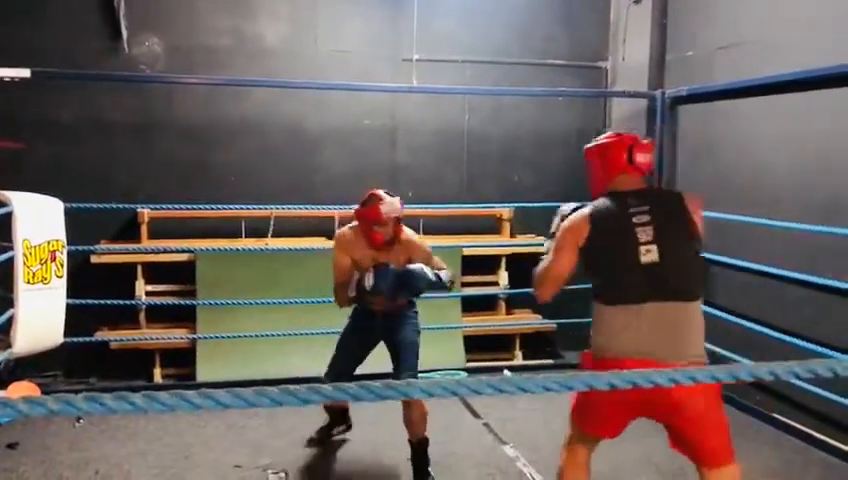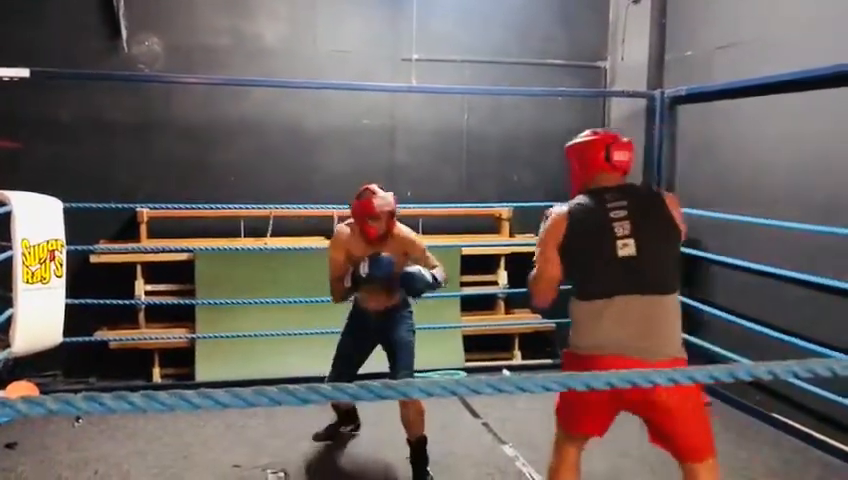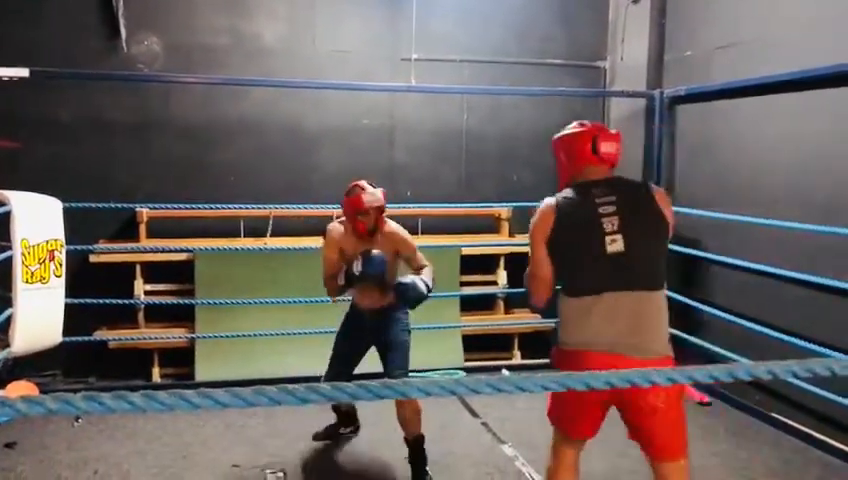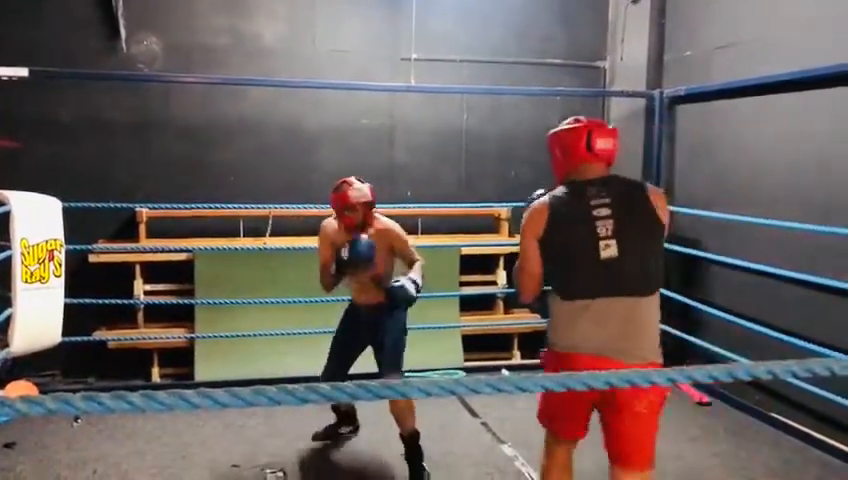
dt=0.1s
person 1, frame 1
left shoulder: (582, 222)
right shoulder: (688, 209)
left elbow: (543, 291)
left wrist: (559, 234)
left hip: (615, 365)
right hip: (682, 369)
left knee: (578, 447)
person 1, frame 2
left shoulder: (563, 219)
right shoulder: (667, 205)
left elbow: (541, 298)
left hip: (594, 362)
right hip: (660, 364)
left knee: (567, 446)
person 1, frame 3
left shoulder: (551, 213)
right shoulder: (656, 200)
left elbow: (538, 297)
left hip: (583, 356)
right hip: (649, 357)
left knee: (566, 448)
person 1, frame 4
left shoulder: (543, 211)
right shoulder: (652, 200)
left elbow: (526, 291)
left hip: (572, 358)
right hip: (636, 364)
left knee: (559, 448)
person 2, frame 1
left shoulder: (409, 241)
right shoulder: (346, 238)
left elbow: (446, 275)
right elbow: (340, 298)
left wrist: (429, 279)
right wrist: (361, 286)
left hip: (400, 315)
right hip: (365, 313)
right knee: (335, 376)
right ankle: (340, 421)
person 2, frame 2
left shoulder: (403, 237)
right shoulder: (343, 236)
left elbow: (439, 271)
right elbow: (336, 293)
left wrist: (427, 279)
right wrist: (356, 276)
left hip: (396, 315)
right hip: (361, 315)
right knee: (338, 379)
right ankle: (348, 420)
person 2, frame 3
left shoulder: (394, 234)
right shoulder: (335, 233)
left elbow: (424, 266)
right elbow: (331, 290)
left wrist: (422, 284)
right wrist: (350, 275)
left hip: (390, 315)
right hip: (358, 314)
left knee: (398, 384)
right knee: (335, 378)
right ankle: (348, 422)
person 2, frame 4
left shoulder: (388, 229)
right shoulder: (330, 229)
left elbow: (416, 261)
right elbow: (326, 284)
left wrist: (412, 283)
right wrist: (340, 263)
left hip: (388, 311)
right hip: (357, 310)
left knee: (392, 380)
right knee: (331, 376)
left ankle: (414, 455)
right ankle: (347, 422)
